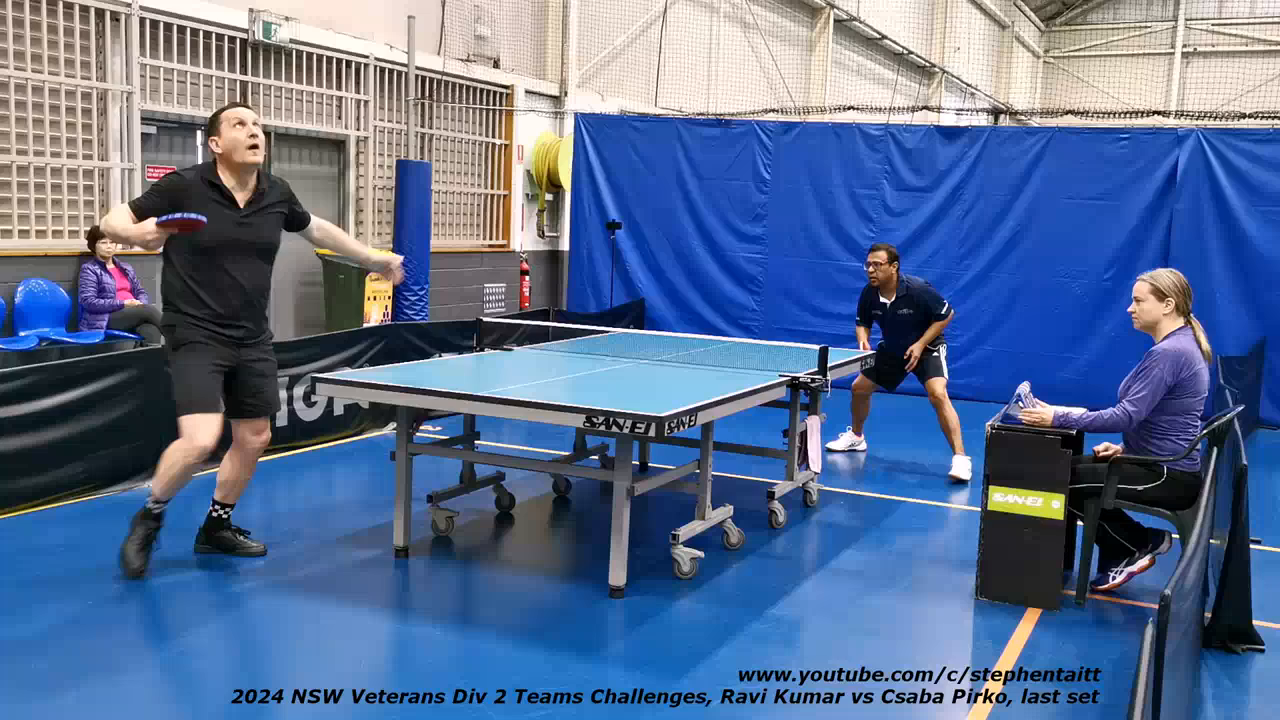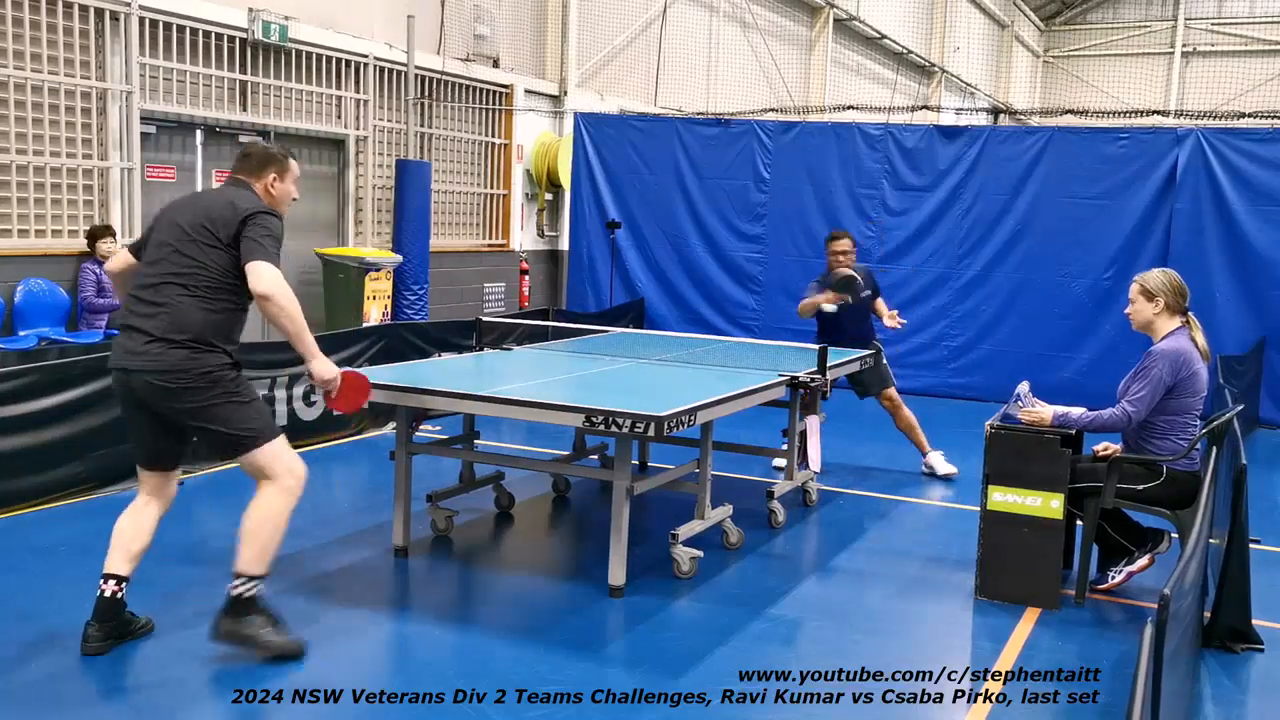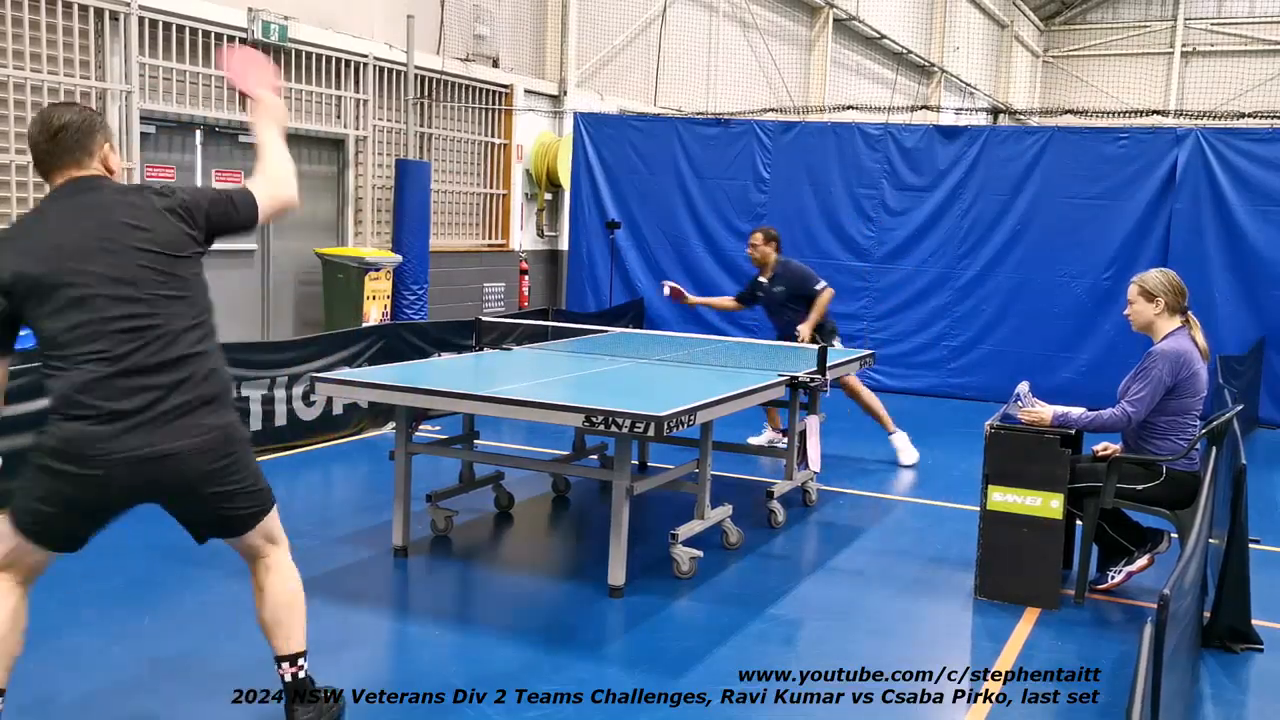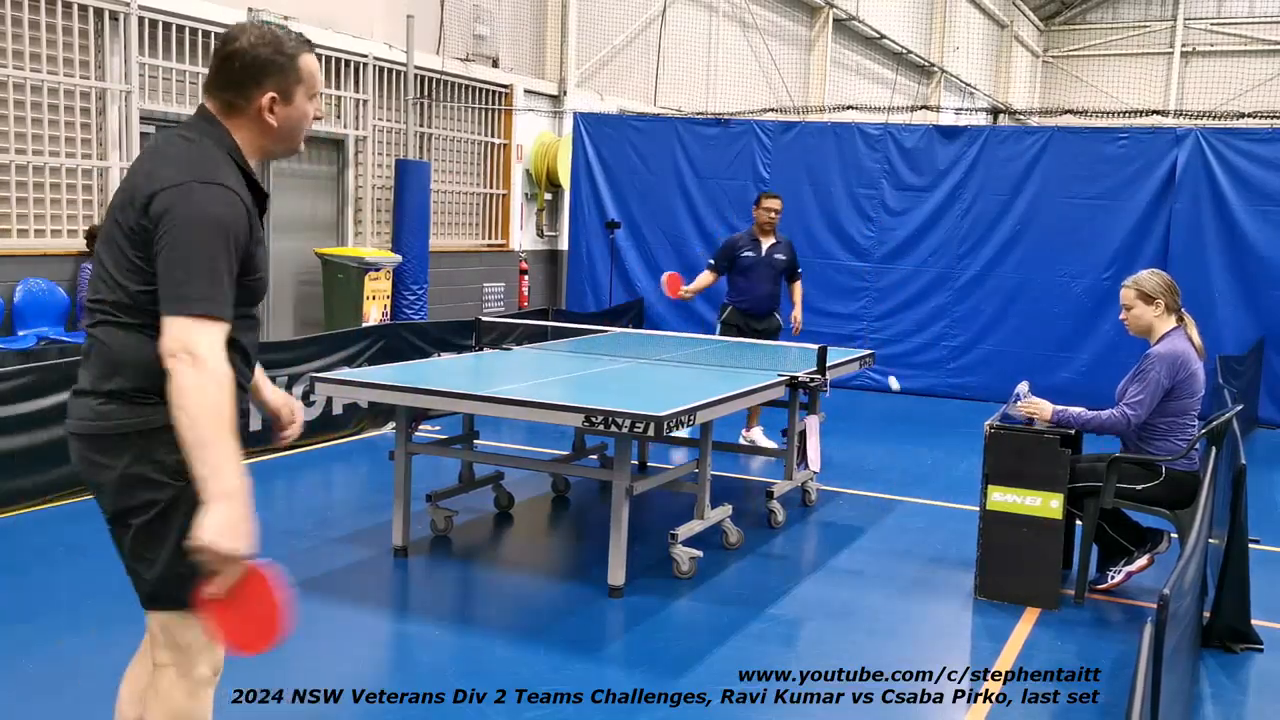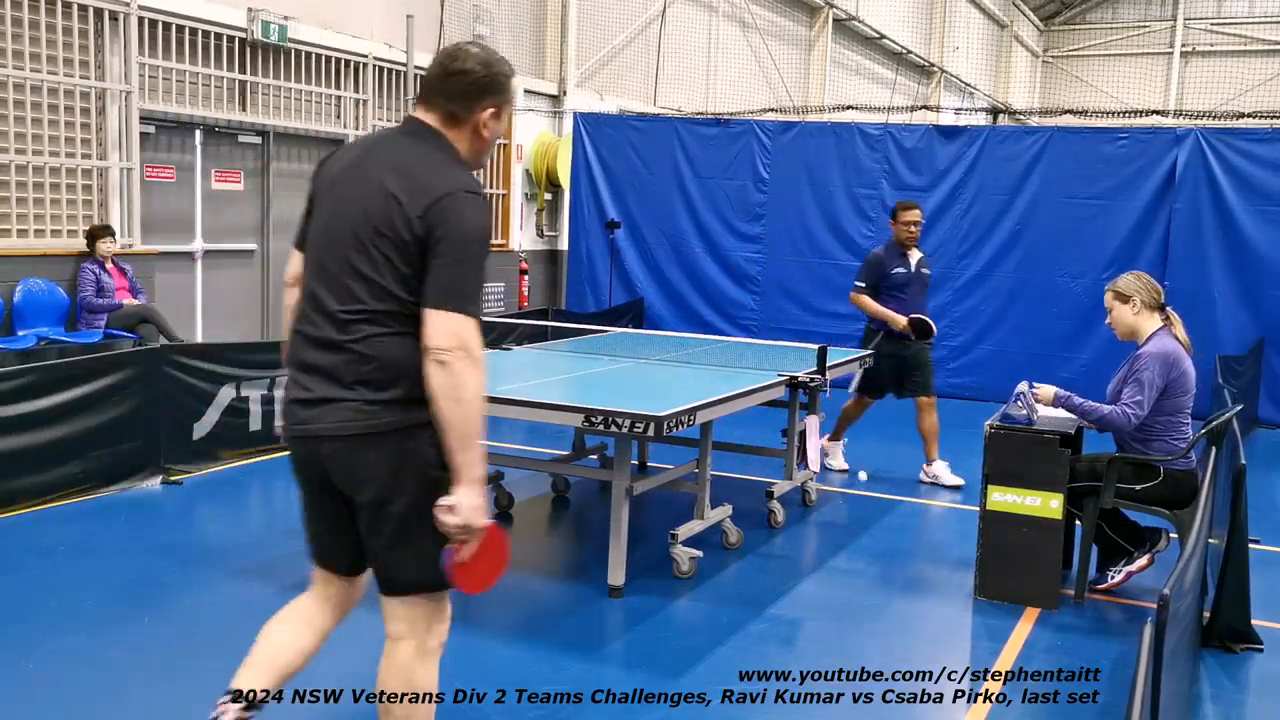
dt=1s
person 1, frame 1
left shoulder: (278, 193)
right shoulder: (184, 186)
left elbow: (316, 229)
right elbow: (115, 222)
left wrist: (375, 259)
right wrist: (141, 232)
left hip: (252, 336)
right hip: (197, 333)
left knee: (255, 437)
right knee: (200, 440)
left ankle: (217, 526)
right ankle: (148, 519)
person 1, frame 2
left shoulder: (179, 209)
right shoulder: (257, 216)
left elbow: (119, 268)
right elbow: (266, 288)
right wrist: (314, 357)
left hip: (130, 362)
right hip: (192, 367)
left knee: (156, 491)
right knee: (285, 475)
left ankle: (106, 616)
right ankle: (243, 607)
person 1, frame 3
right shoulder: (170, 209)
right elbow: (278, 192)
right wrist: (267, 115)
left hip: (86, 450)
right hip: (200, 439)
right knee: (268, 547)
person 1, frame 4
left shoulder: (190, 165)
right shoulder: (204, 194)
right elbow: (189, 355)
left wrist: (258, 388)
right wrist: (226, 501)
left hip: (128, 427)
right hip: (155, 438)
left knee: (169, 638)
right knee: (190, 651)
person 1, frame 5
left shoulder: (342, 161)
right shoulder: (455, 197)
left elbow: (297, 280)
right elbow: (449, 351)
right wrist: (470, 480)
left hip: (313, 420)
right hip: (392, 432)
left knee: (332, 595)
right knee: (418, 627)
person 2, frame 1
left shoulder: (1169, 353)
right shoulder: (1179, 345)
left elbow: (1128, 415)
left wrist: (1059, 417)
right wrist: (1124, 447)
left hip: (1168, 476)
right hip: (1162, 463)
left knee: (1067, 480)
right knee: (1067, 466)
left ankle: (1143, 543)
right ankle: (1119, 557)
person 2, frame 2
left shoulder: (1167, 353)
right shoulder: (1177, 345)
left elbow: (1127, 416)
left wrist: (1058, 417)
right wrist: (1123, 446)
left hip: (1167, 476)
right hip: (1161, 463)
left knee: (1065, 480)
left ankle: (1142, 543)
right ankle: (1119, 557)
person 2, frame 3
left shoulder: (1167, 354)
right shoulder: (1177, 346)
left elbow: (1127, 416)
left wrist: (1058, 417)
right wrist: (1123, 446)
left hip: (1166, 476)
right hip: (1161, 464)
left knee: (1065, 480)
left ankle: (1141, 543)
right ankle: (1118, 556)
person 2, frame 4
left shoulder: (1165, 355)
right shoulder: (1170, 347)
left elbow: (1127, 418)
left wrist: (1057, 414)
left hip: (1167, 476)
right hip: (1160, 465)
left knee: (1065, 479)
right knee: (1066, 467)
left ankle: (1141, 542)
right ankle: (1119, 556)
person 2, frame 5
left shoulder: (1156, 354)
right shoulder: (1155, 347)
left elbow: (1126, 417)
left wrist: (1060, 399)
right wrist: (1100, 420)
left hip: (1164, 476)
right hip: (1154, 465)
left knee: (1063, 478)
right knee: (1064, 467)
left ankle: (1139, 542)
right ankle: (1118, 556)
person 3, frame 1
left shoulder: (918, 289)
right shoulder: (869, 294)
left elbow: (946, 315)
right elbow: (862, 323)
left wrist: (921, 344)
right wrist: (862, 342)
left hip: (926, 348)
right hip: (891, 350)
left knee: (937, 394)
right knee: (859, 388)
left ankle: (960, 458)
right ankle: (856, 436)
person 3, frame 2
left shoulder: (865, 274)
right shoulder: (821, 285)
right elbow: (803, 310)
left wrist: (885, 315)
right wrist: (823, 300)
left hip: (865, 350)
left knee: (893, 401)
left ankle: (930, 456)
person 3, frame 3
left shoulder: (793, 272)
right shoulder: (758, 282)
left elbow: (827, 293)
right elbow: (736, 303)
left wrist: (809, 324)
right wrist: (696, 301)
left hip: (821, 339)
right hip: (790, 342)
left knee: (851, 386)
left ankle: (895, 436)
right ankle: (775, 432)
person 3, frame 4
left shoulder: (786, 247)
right shoulder: (735, 242)
left elbow: (795, 280)
right elbow: (711, 271)
left wrist: (797, 308)
right wrist: (691, 289)
left hip: (767, 322)
right hip: (734, 316)
left ankle: (752, 431)
person 3, frame 5
left shoulder: (923, 260)
right shoulder: (878, 258)
right elbow: (857, 296)
right wrist: (892, 318)
left hip: (917, 342)
right hip: (883, 340)
left knee: (928, 402)
right knee: (865, 398)
left ankle: (933, 466)
right ankle: (833, 442)
